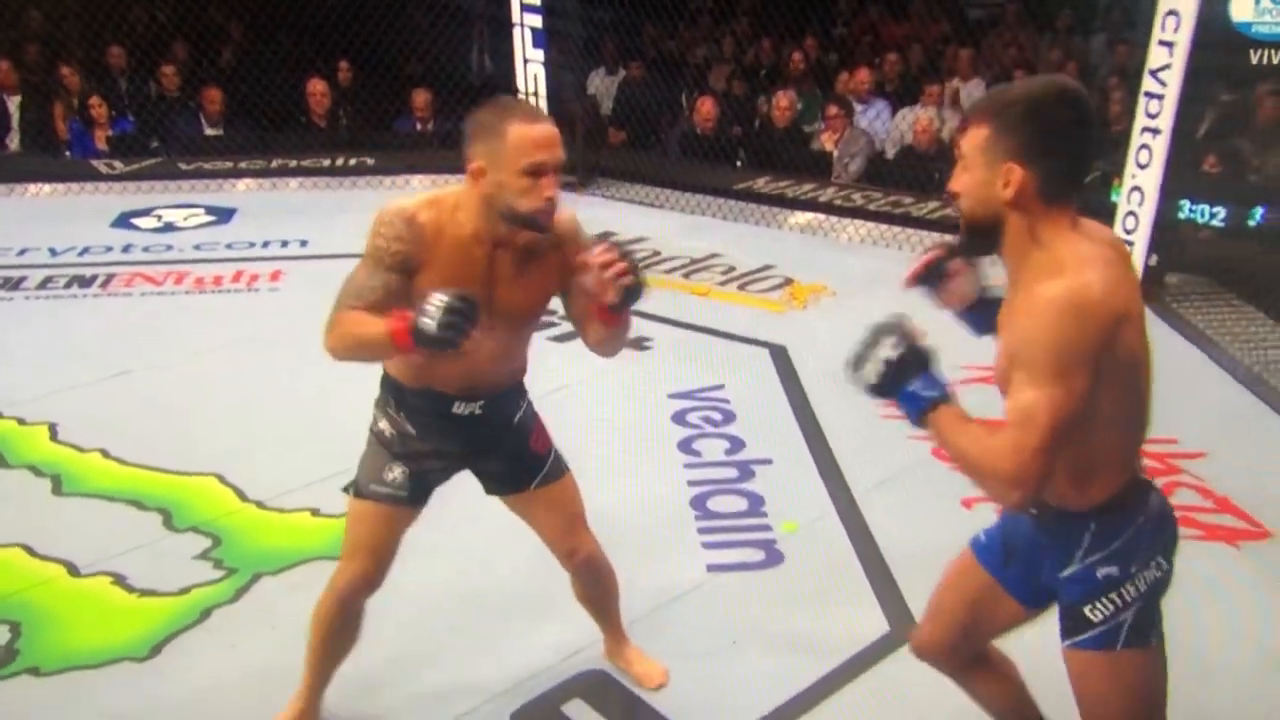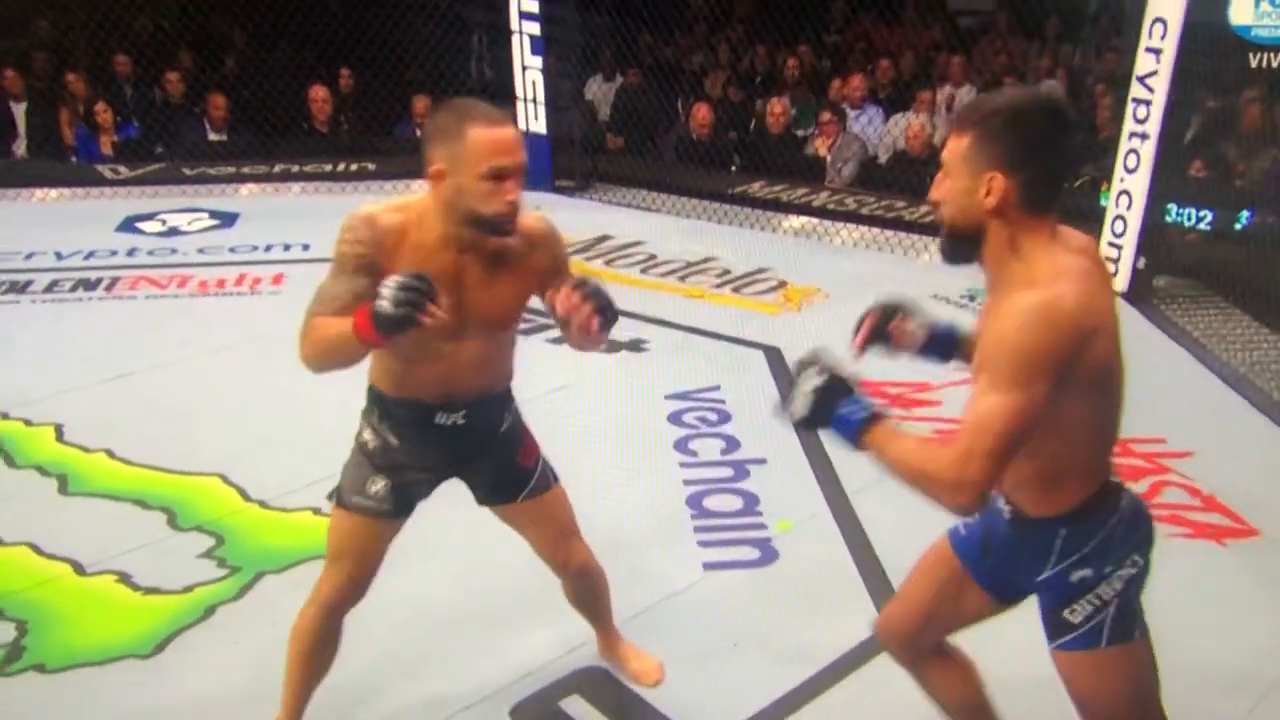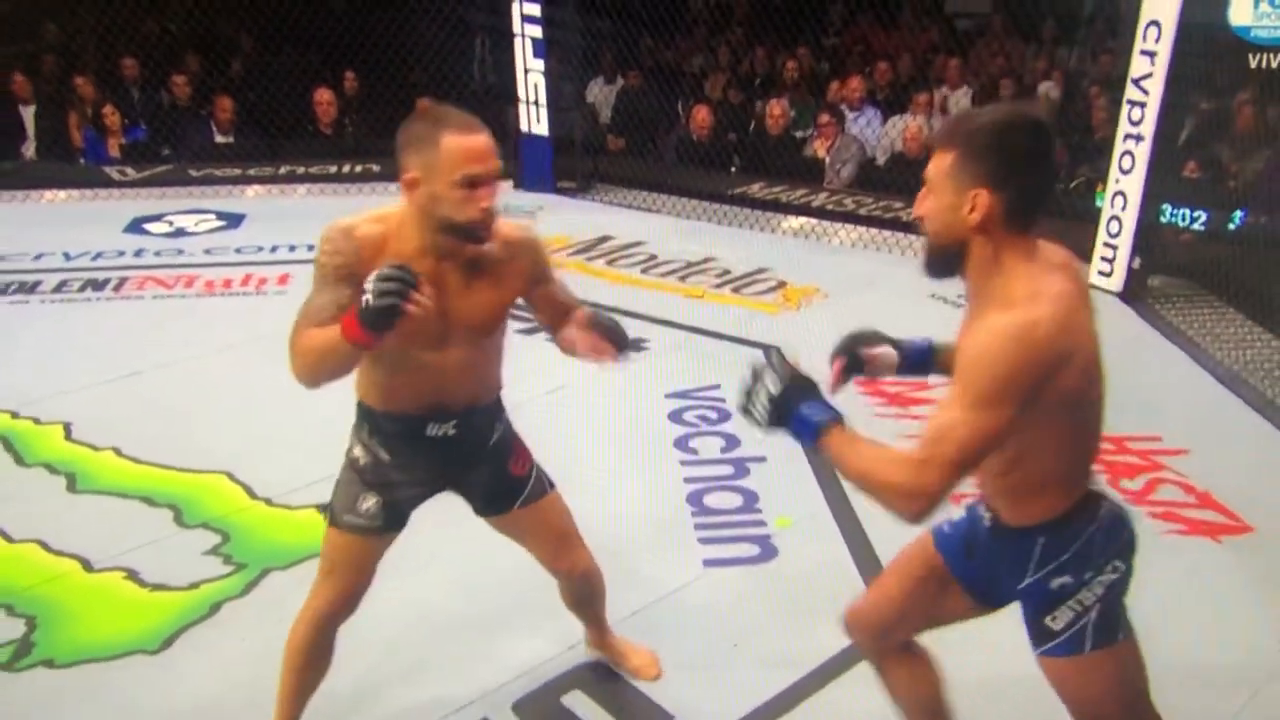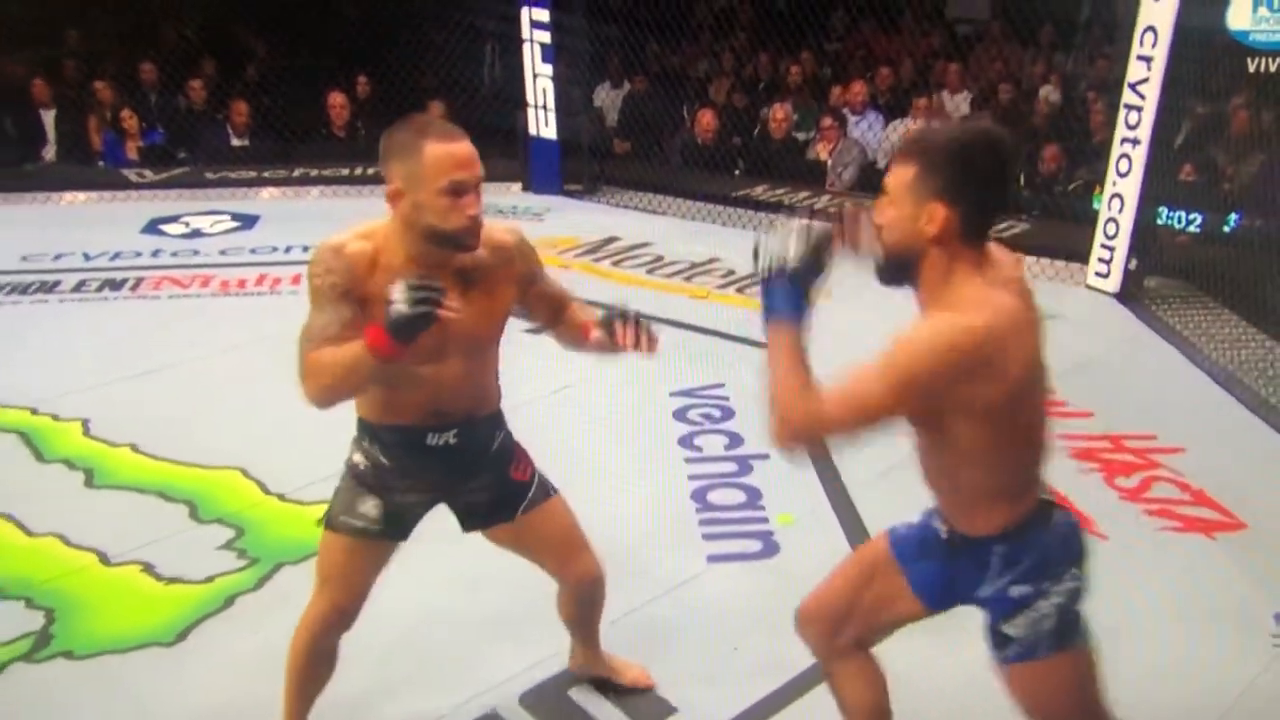
dt=0.2s
person 1, frame 1
left shoulder: (1067, 291)
right shoulder: (1077, 244)
left elbow: (1015, 478)
left wrist: (919, 392)
right wrist: (983, 306)
left hip: (1105, 541)
right hip: (1043, 520)
right knee: (940, 641)
person 1, frame 2
left shoulder: (1042, 300)
right shoulder: (1058, 250)
left elbow: (963, 482)
left wrist: (851, 415)
right wrist: (939, 340)
left hip: (1081, 544)
right hip: (1016, 518)
right knee: (903, 633)
person 1, frame 3
left shoulder: (1022, 322)
right shoulder: (1040, 265)
left elbow: (914, 492)
left wrist: (811, 421)
right wrist: (915, 357)
left hip: (1064, 551)
right hip: (997, 524)
right knee: (873, 629)
person 1, frame 4
left shoulder: (957, 334)
right shoulder: (989, 270)
left elbow: (796, 425)
left wrist: (785, 305)
right wrist: (875, 241)
left hip: (1020, 559)
right hip: (952, 530)
right knee: (825, 626)
person 2, frame 1
left shoulder: (561, 236)
right shoulder: (411, 227)
left elbow: (603, 346)
right elbow: (340, 337)
left wrist: (613, 307)
right wrist: (411, 329)
left hip: (504, 412)
right hip: (414, 416)
left knee: (580, 551)
right knee: (355, 580)
left ankle: (617, 644)
person 2, frame 2
left shoulder: (533, 239)
right shoulder: (377, 234)
left elbow: (577, 328)
right elbow: (314, 351)
left wrist: (589, 320)
right wrist: (375, 322)
left hip: (491, 421)
right hip: (399, 427)
left knee: (572, 558)
right knee: (337, 590)
left ankle: (611, 641)
person 2, frame 3
left shoulder: (512, 248)
right shoulder: (355, 245)
left elbow: (560, 317)
right elbow: (305, 366)
left wrist: (590, 333)
right wrist: (363, 324)
left hip: (483, 433)
right hip: (390, 441)
left knee: (575, 565)
right knee: (331, 602)
left ankle: (602, 639)
person 2, frame 4
left shoulder: (502, 251)
right shoulder: (345, 262)
left elbow: (561, 314)
right elbow: (318, 386)
left wrist: (603, 328)
right wrist: (388, 335)
left hip: (484, 443)
right hip: (390, 454)
left knee: (583, 573)
right knee: (331, 610)
left ankle: (587, 655)
